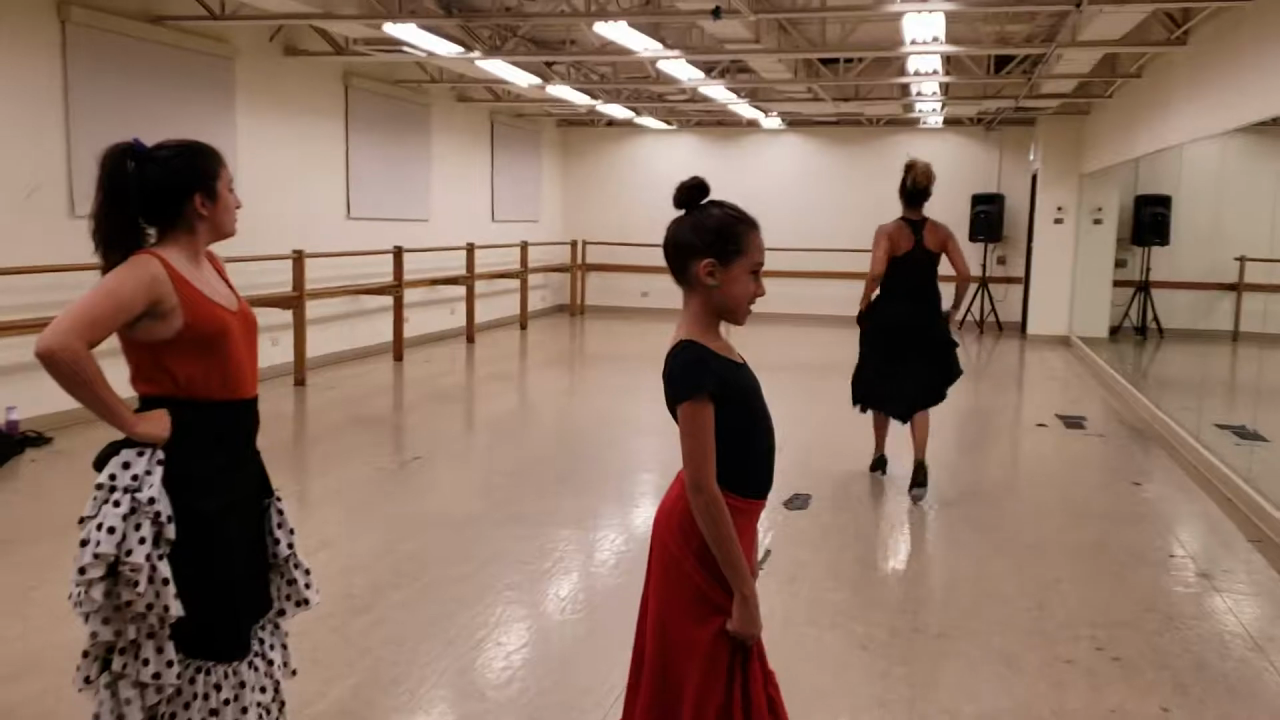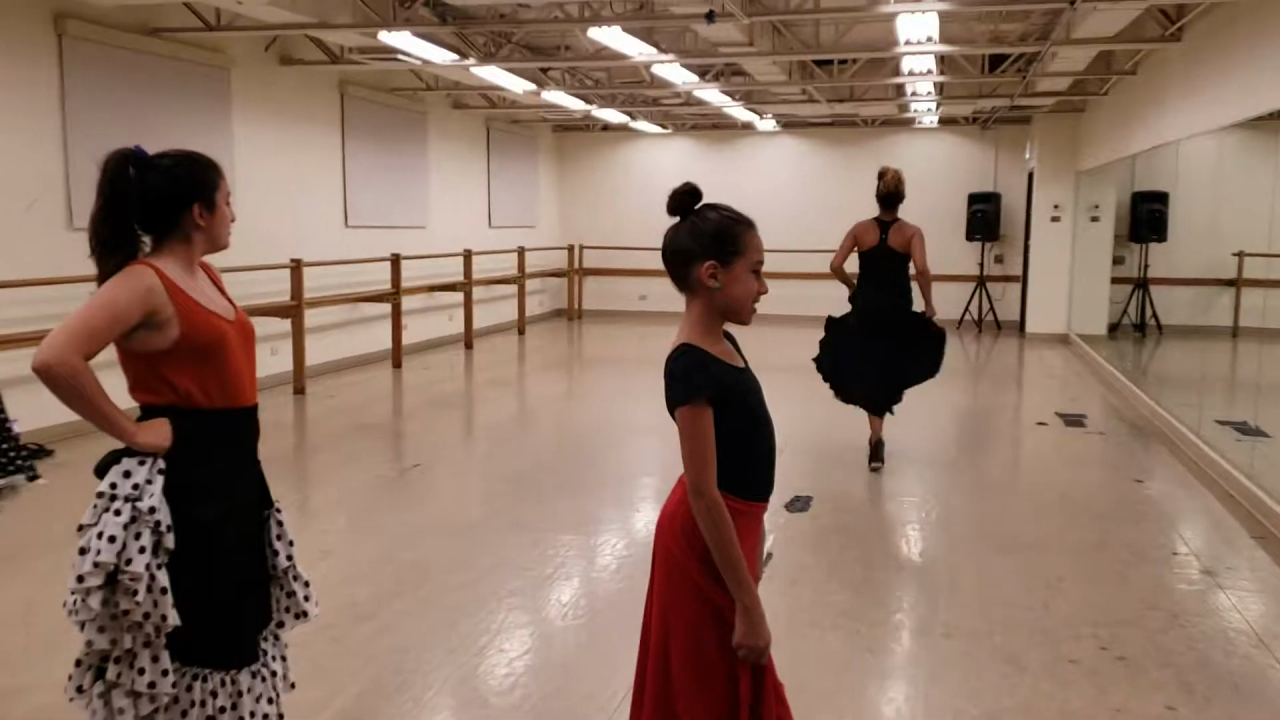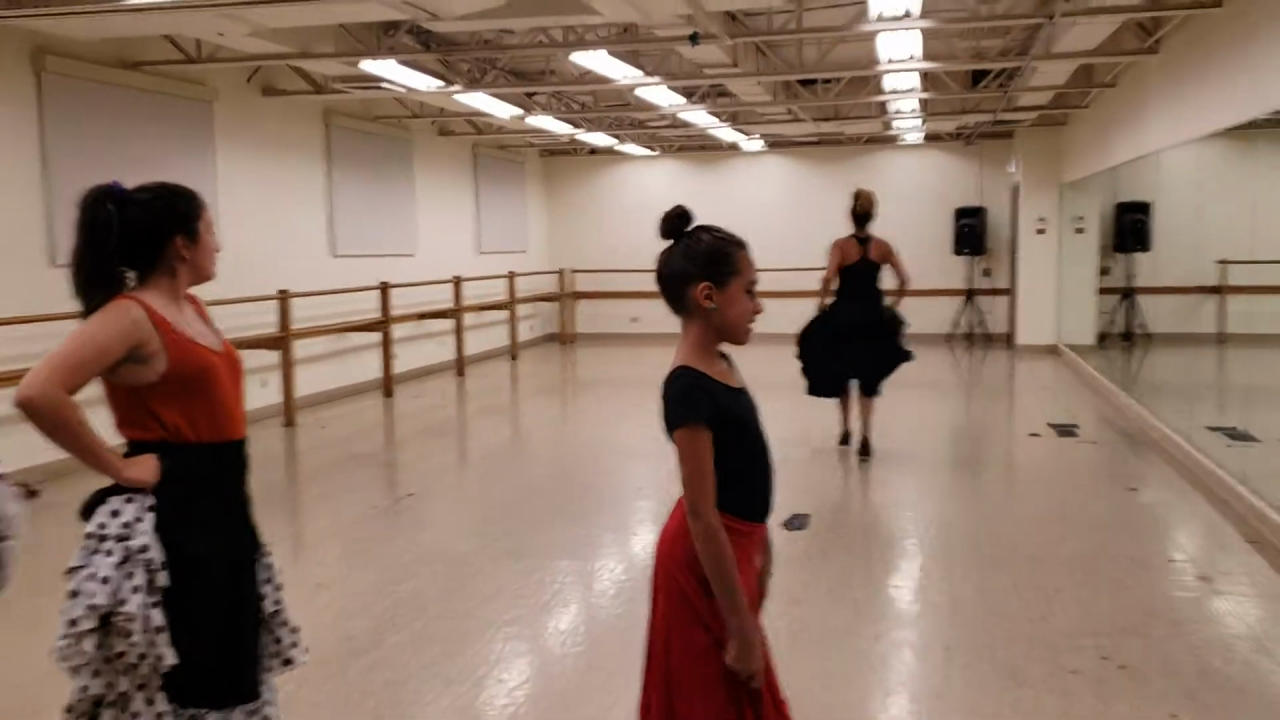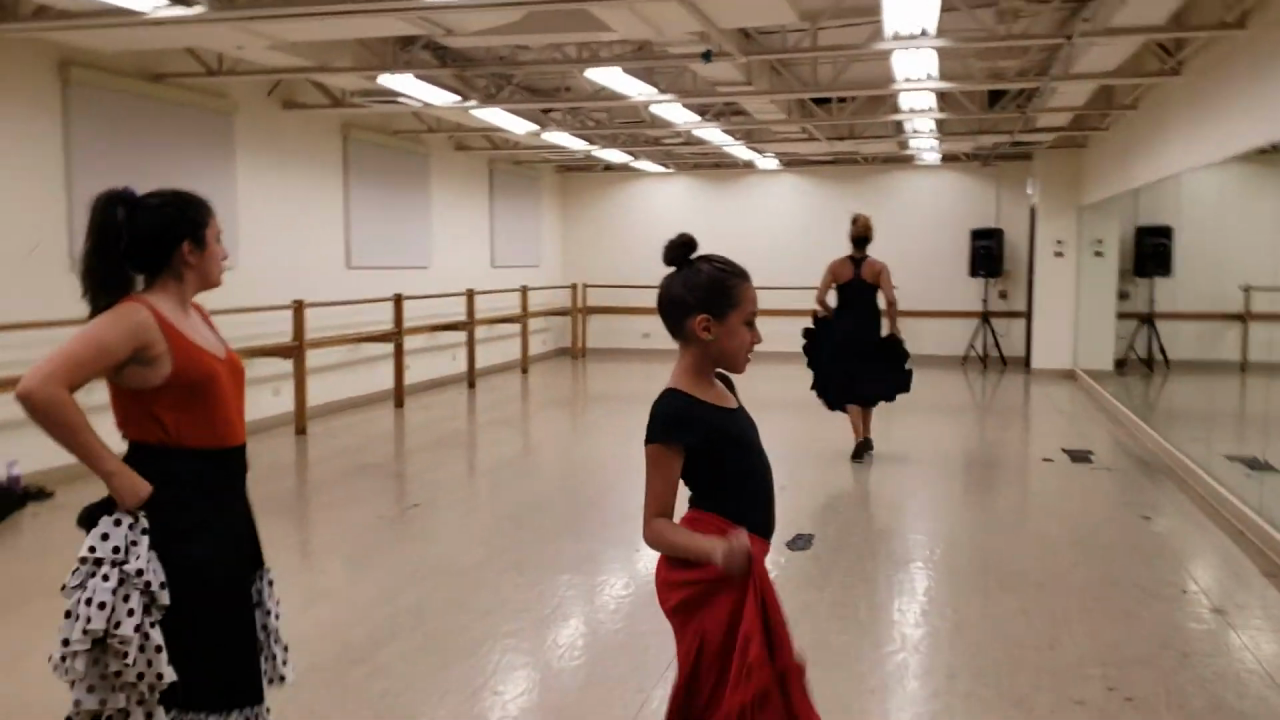
dt=0.3s
person 1, frame 1
left shoulder: (209, 264)
right shoulder: (148, 272)
right elbow: (57, 346)
right wrist: (128, 421)
left hip: (232, 458)
right hip: (181, 468)
left knee: (232, 606)
right knee: (186, 622)
person 1, frame 2
left shoulder: (205, 275)
right shoulder: (143, 283)
right elbow: (55, 359)
right wrist: (129, 432)
left hip: (233, 468)
right hip: (182, 477)
left knee: (233, 617)
right knee: (187, 632)
person 1, frame 3
left shoulder: (189, 308)
right shoulder: (128, 317)
right elbow: (36, 394)
right wrist: (116, 468)
left hip: (219, 500)
right hip: (172, 510)
left knee: (226, 654)
right knee: (181, 670)
person 1, frame 4
left shoulder: (193, 314)
right shoulder: (134, 319)
right elbow: (37, 389)
right wrist: (113, 473)
left hip: (220, 505)
right hip: (170, 511)
left knee: (225, 653)
right knee: (180, 671)
person 2, frame 1
left shoulder: (712, 347)
right shoulder: (693, 362)
right elbow: (702, 488)
right wrist: (745, 595)
left hip: (723, 530)
right hip: (704, 539)
person 2, frame 2
left shoulder: (723, 346)
right shoulder: (692, 366)
right elbow: (703, 492)
left wrist: (752, 552)
right wrist: (748, 604)
left hip: (729, 532)
right hip: (707, 543)
person 2, frame 3
left shoulder: (719, 367)
right shoulder: (689, 388)
right elbow: (701, 516)
left wrist: (759, 554)
right wrist: (743, 631)
left hip: (731, 556)
right hip: (703, 566)
person 2, frame 4
left shoulder: (720, 388)
right shoulder: (676, 410)
right elbow: (655, 525)
right wrist: (716, 549)
left hip: (734, 576)
right hip: (708, 578)
person 3, frame 1
left shoulder: (887, 231)
right shoulder: (942, 232)
left elbow: (875, 275)
right elbow: (964, 275)
left wrist: (864, 303)
right wrist: (952, 309)
left hip: (888, 316)
right hip: (927, 319)
left knee: (881, 387)
right knee: (918, 392)
left ankle: (879, 454)
right ankle: (919, 463)
person 3, frame 2
left shoulder: (860, 229)
right shoulder: (911, 232)
left elbow: (835, 266)
right elbow: (922, 269)
left wrist: (855, 289)
right wrist: (929, 306)
left hip: (866, 308)
right hip: (899, 310)
left knee: (865, 376)
right knee: (892, 373)
left ankle: (877, 439)
right ankle: (878, 435)
person 3, frame 3
left shoulder: (839, 245)
right shoulder: (882, 246)
left elbow: (828, 277)
right elbow: (904, 280)
left wrist: (823, 303)
right wrist: (893, 305)
left hip: (844, 315)
right hip: (872, 316)
left knee: (839, 373)
right knee: (868, 377)
left ankle: (846, 430)
right ankle: (865, 437)
person 3, frame 4
left shoulder: (836, 266)
right shoulder: (879, 267)
left elbow: (820, 298)
right elbow: (891, 299)
left wrist: (831, 312)
right wrist: (894, 328)
left hip: (843, 330)
right hip: (870, 330)
left knee: (846, 387)
right knee: (868, 382)
left ankle: (860, 441)
right ankle: (865, 437)
